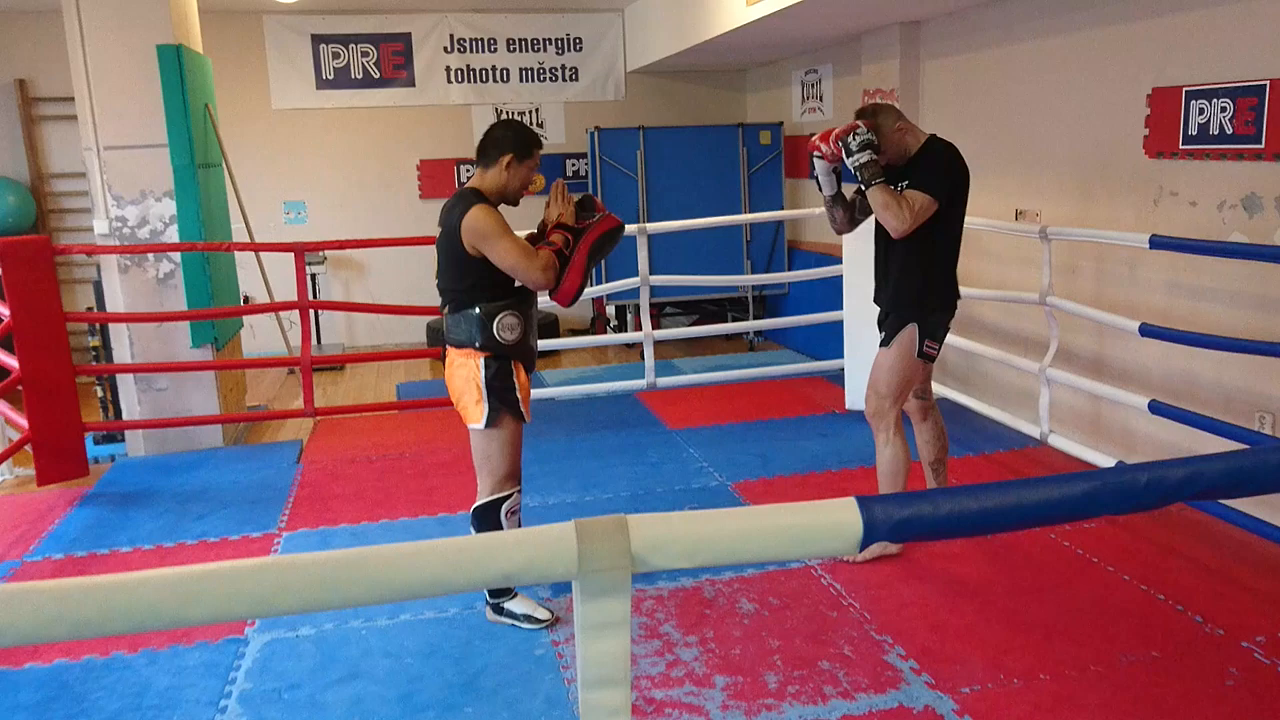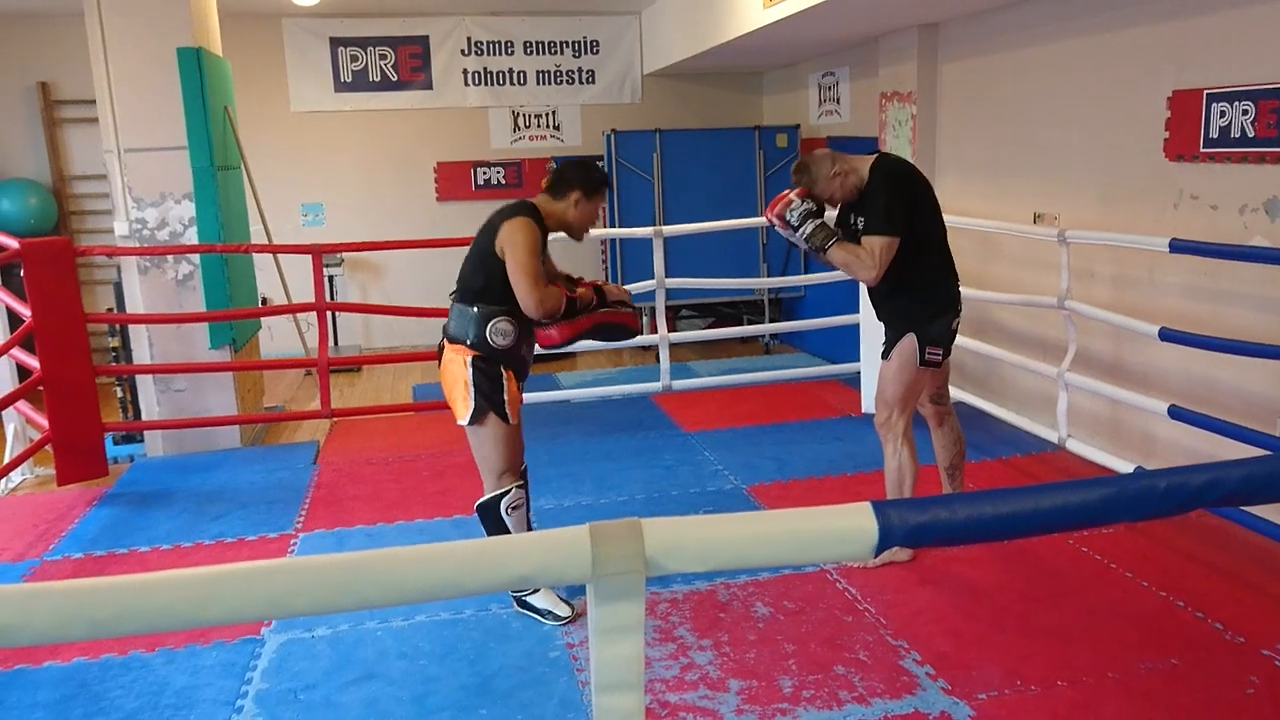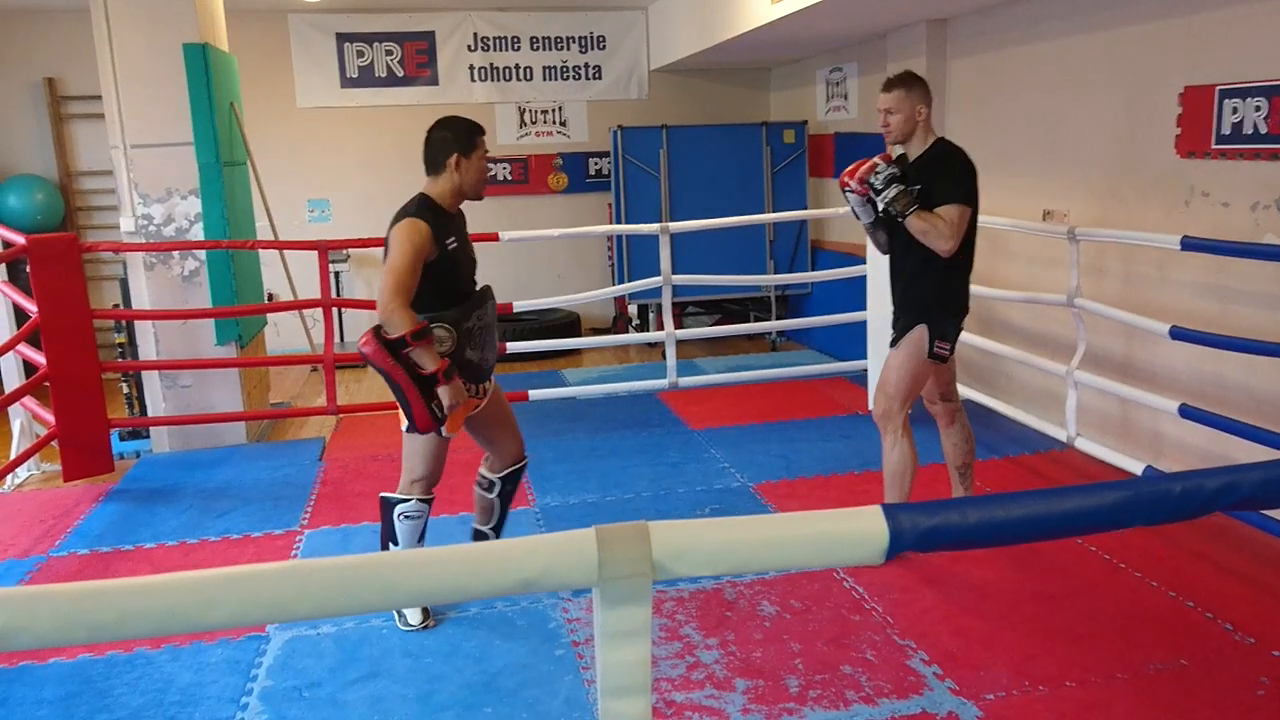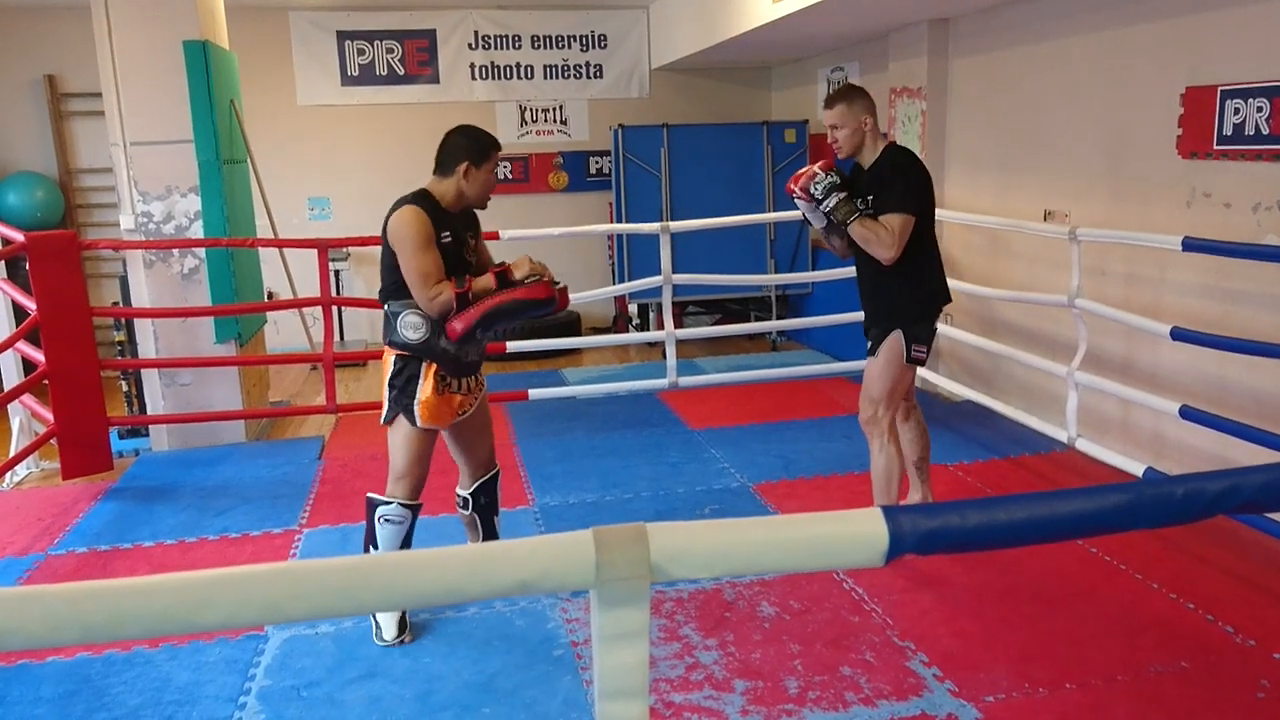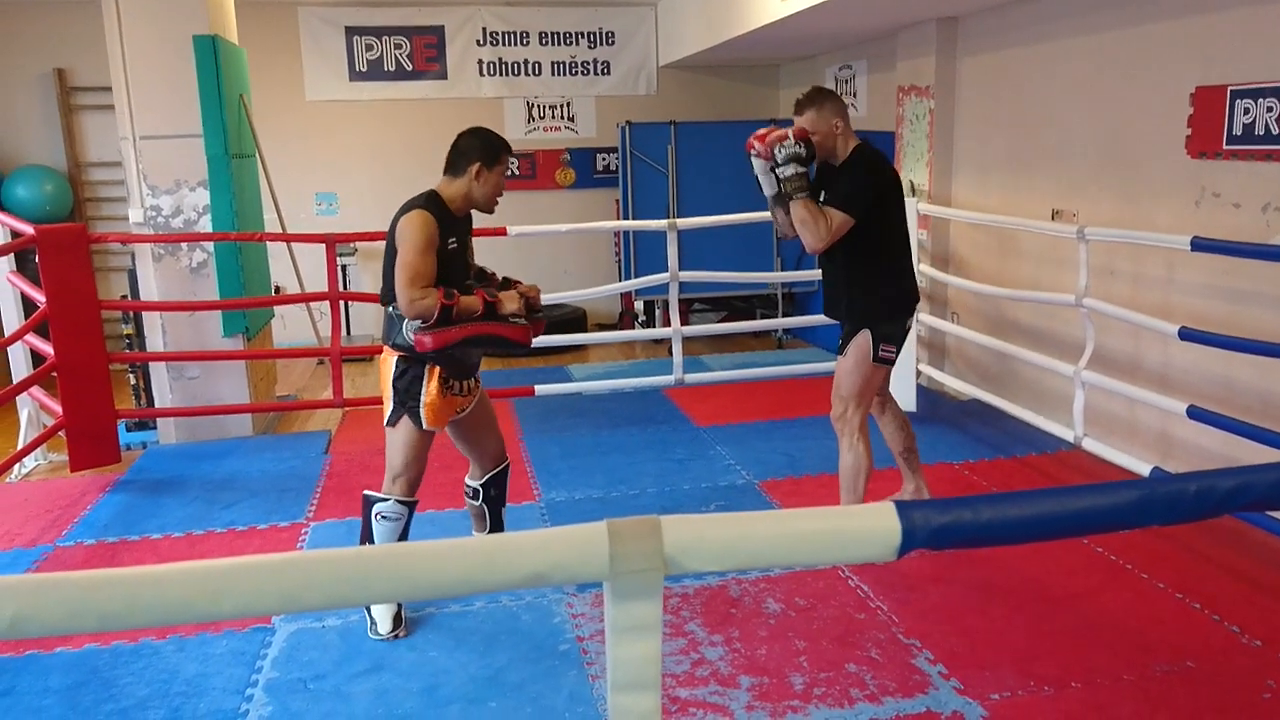
dt=0.7s
person 1, frame 1
left shoulder: (469, 208)
right shoulder: (477, 216)
left elbow: (516, 266)
right elbow: (539, 277)
left wrist: (552, 231)
right wrist: (561, 228)
left hip: (486, 359)
right hip: (486, 364)
left knee: (494, 473)
right knee: (500, 480)
right ankle: (501, 597)
person 1, frame 2
left shoulder: (527, 222)
right shoulder: (521, 226)
left elbow: (548, 279)
right elbow: (537, 303)
left wrist: (594, 293)
right wrist: (593, 297)
left hip: (492, 362)
right hip: (477, 363)
left knee: (513, 467)
right knee: (502, 478)
right ankle: (524, 588)
person 1, frame 3
left shoulder: (452, 217)
right shoulder: (416, 226)
right elbow: (391, 307)
right wrist: (439, 374)
left hip: (469, 368)
right hip: (429, 378)
left knee: (510, 454)
right knee: (420, 484)
left ankle: (484, 547)
person 1, frame 4
left shoulder: (465, 218)
right shoulder: (411, 216)
left elbow: (485, 279)
right elbow: (434, 299)
left wrist: (527, 279)
right wrist: (506, 275)
left hip: (463, 367)
right hip: (417, 371)
left knee: (481, 468)
right knee: (404, 487)
person 1, frame 5
left shoulder: (462, 217)
right shoulder: (420, 219)
right elbow: (414, 302)
left wrist: (512, 289)
right wrist: (493, 304)
left hip: (457, 365)
right hip: (416, 369)
left knee: (492, 460)
right knee: (401, 485)
person 2, frame 1
left shoulder: (941, 161)
right shoulder: (887, 163)
left elbow: (900, 222)
right elbow: (844, 224)
left wrist: (865, 168)
right wrist: (829, 180)
left hip: (922, 305)
right hip: (899, 300)
left knee: (881, 409)
right knee: (917, 402)
person 2, frame 2
left shoulder: (889, 183)
right shoulder: (860, 187)
left elbow: (869, 269)
right elbow: (846, 256)
left wrist: (816, 230)
right wrist: (806, 234)
left hip: (923, 313)
right hip: (918, 311)
left knee: (891, 419)
right knee: (936, 409)
person 2, frame 3
left shoulder: (950, 164)
right shoulder: (899, 166)
left elbow: (946, 239)
left wrist: (895, 198)
right wrist: (868, 212)
left hip: (935, 307)
right hip: (915, 305)
left knee: (889, 411)
right knee: (943, 406)
right ankle: (964, 504)
person 2, frame 4
left shoulder: (902, 169)
right shoulder: (860, 174)
left elbow: (887, 248)
right elbow: (847, 247)
left wrist: (838, 202)
right wrist: (818, 214)
left hip: (907, 310)
right hip: (887, 307)
left knee: (875, 417)
right knee: (901, 405)
right ankle: (920, 499)
person 2, frame 5
left shoulder: (865, 170)
right shoulder: (830, 168)
left elbow: (816, 239)
right elbow: (791, 226)
left wrist: (794, 173)
right wrist: (770, 176)
left hip: (880, 308)
right hip: (865, 305)
left knee: (847, 414)
right knee: (877, 401)
right ankle: (915, 489)
